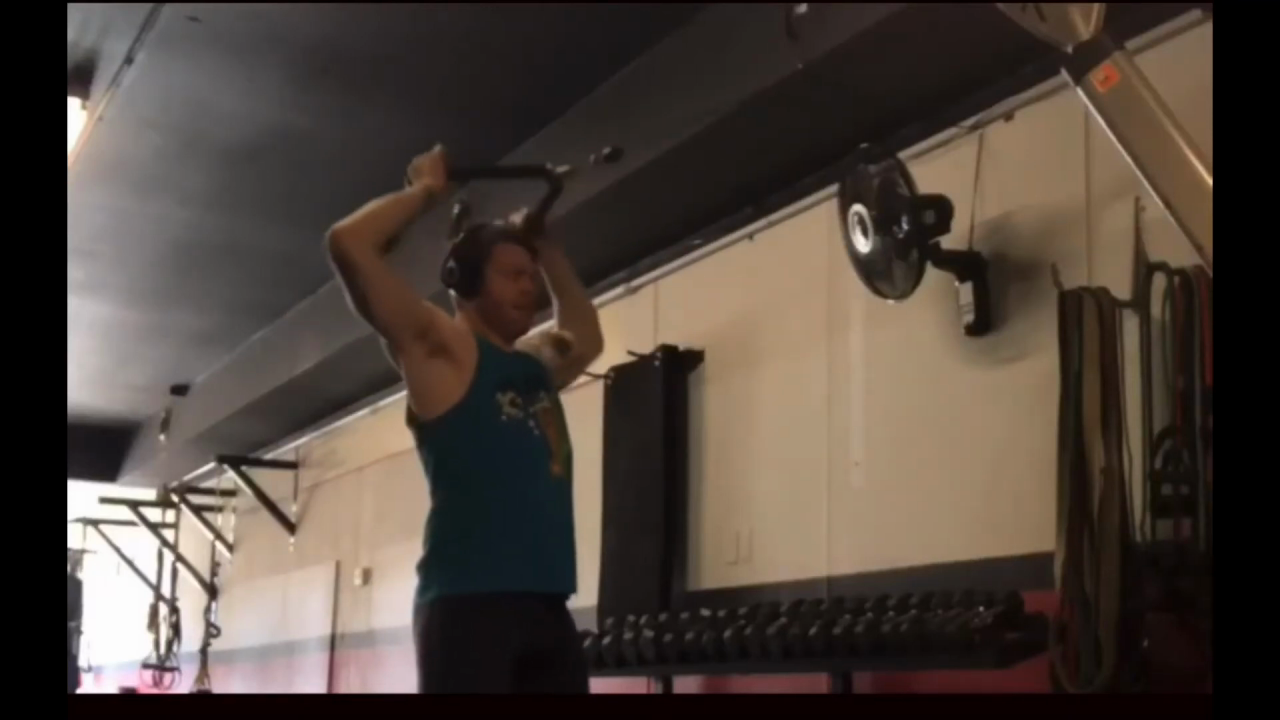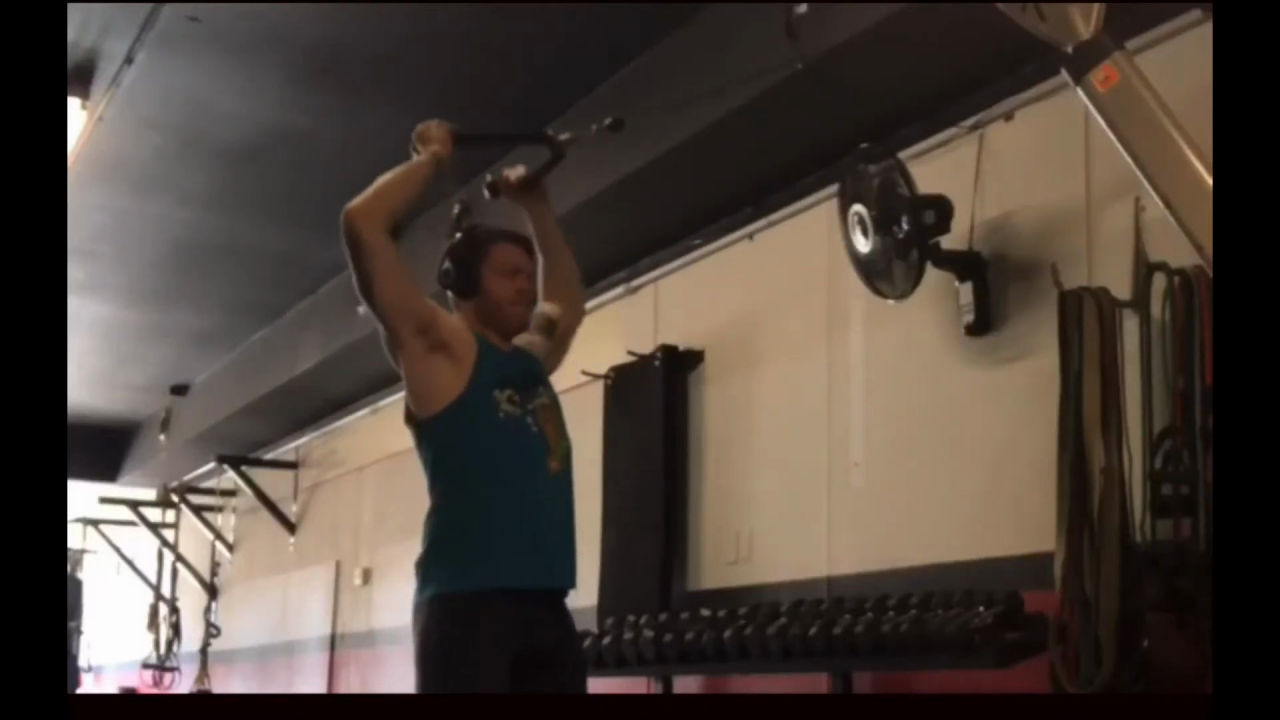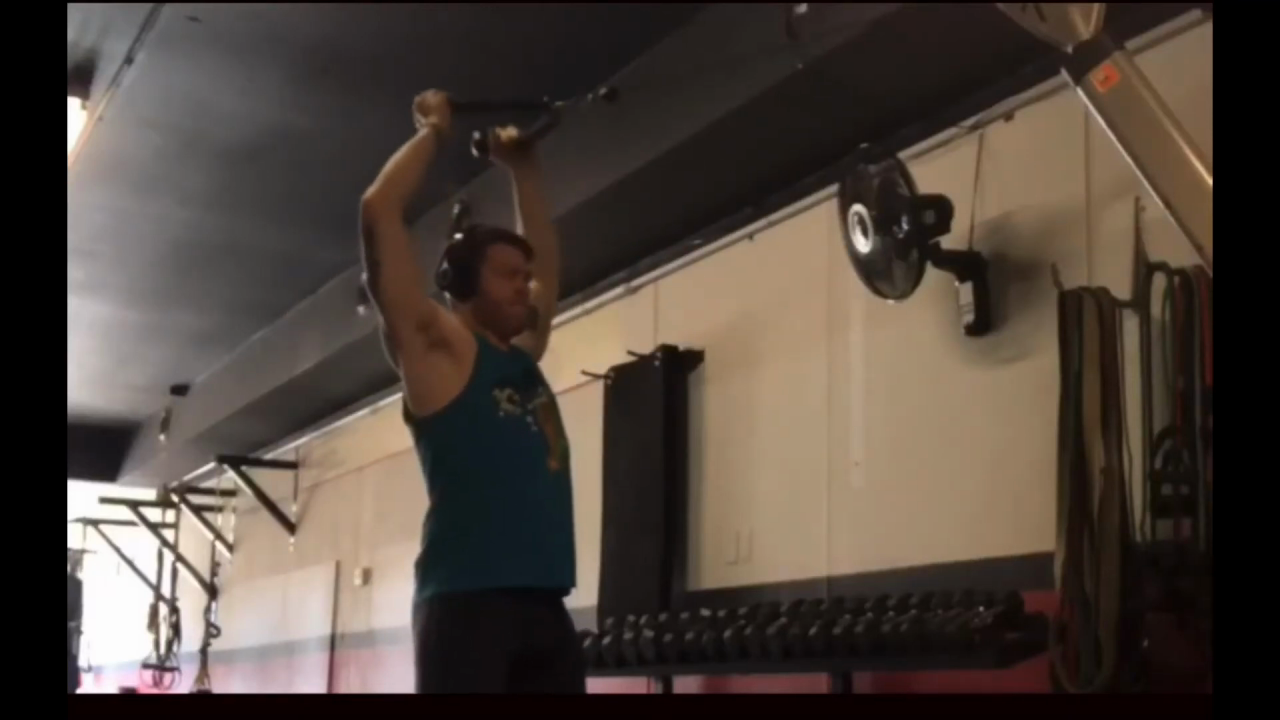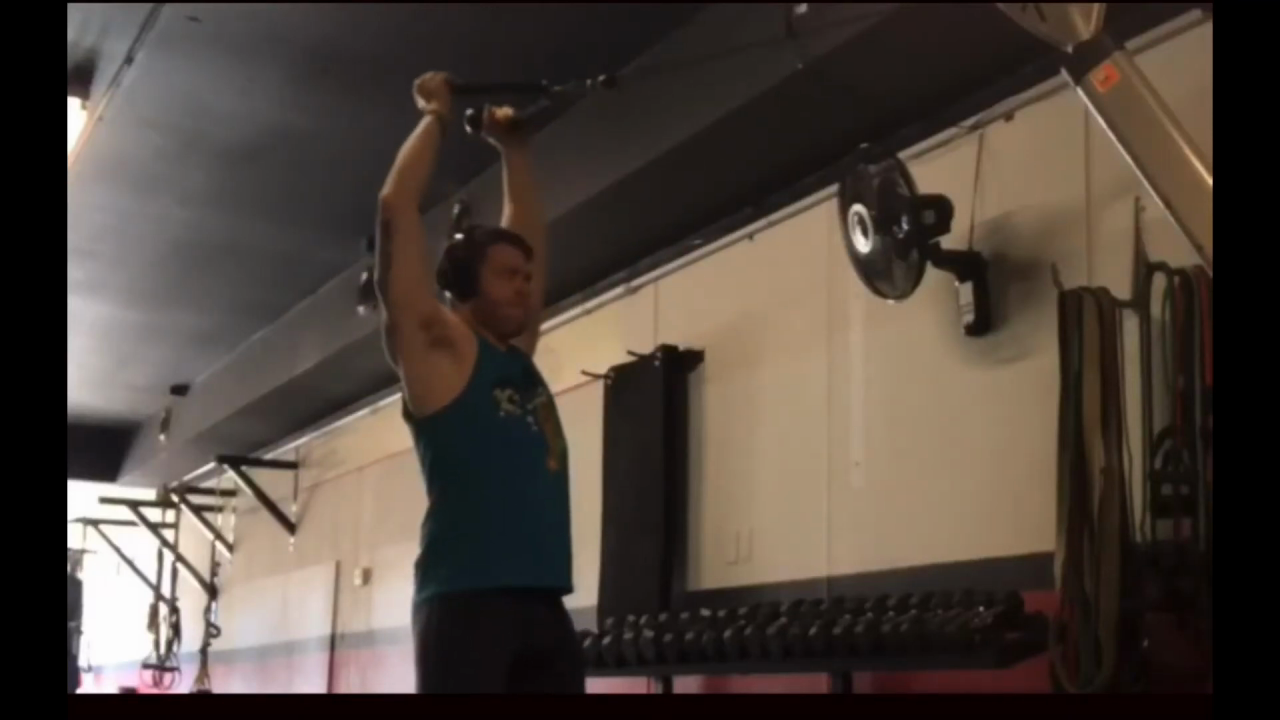
dt=0.2s
person 1, frame 1
left shoulder: (535, 365)
right shoulder: (437, 347)
left elbow: (588, 337)
right elbow: (348, 244)
left wrist: (548, 249)
right wrist: (423, 192)
left hip: (545, 606)
right hip: (468, 603)
person 1, frame 2
left shoulder: (530, 358)
right shoulder: (436, 345)
left elbow: (568, 300)
right elbow: (361, 224)
left wrist: (536, 205)
right wrist: (430, 160)
left hip: (543, 604)
right hip: (467, 601)
person 1, frame 3
left shoulder: (522, 357)
right shoulder: (435, 345)
left elbow: (547, 269)
right elbow: (378, 212)
left wrist: (523, 169)
right wrist: (432, 132)
left hip: (542, 604)
right hip: (466, 601)
person 1, frame 4
left shoulder: (518, 355)
right shoulder: (435, 345)
left elbow: (528, 241)
right elbow: (396, 208)
left wrist: (513, 148)
right wrist: (435, 117)
left hip: (541, 604)
right hip: (466, 600)
